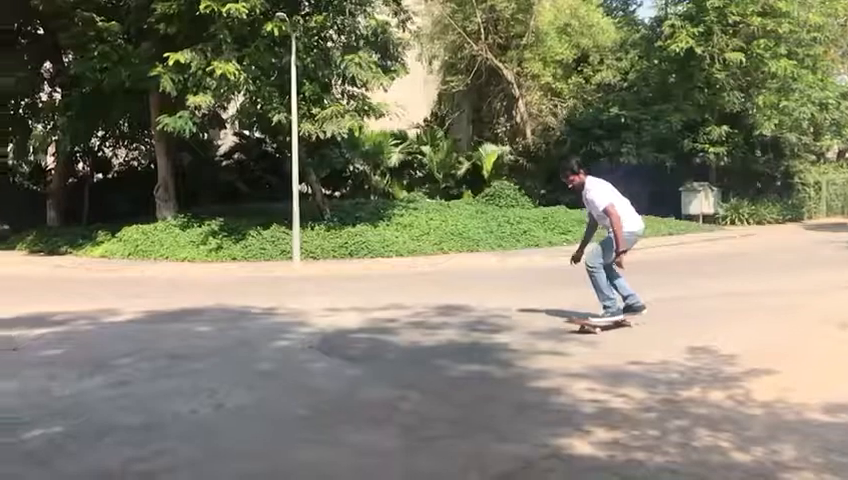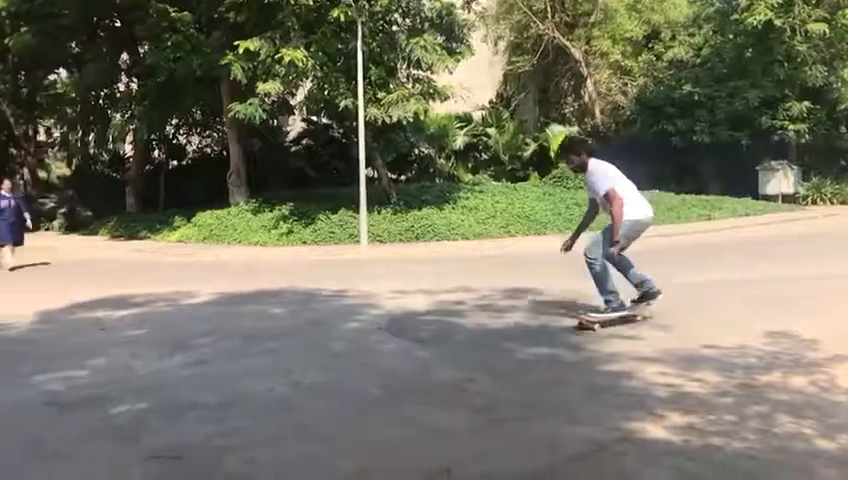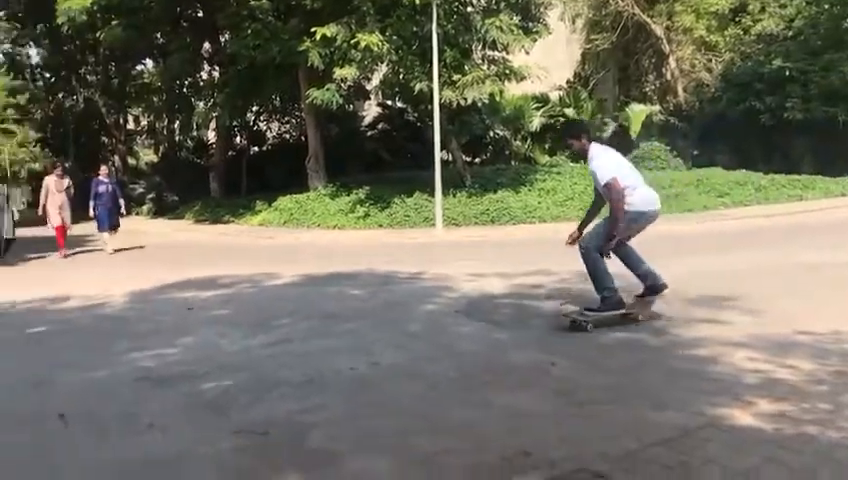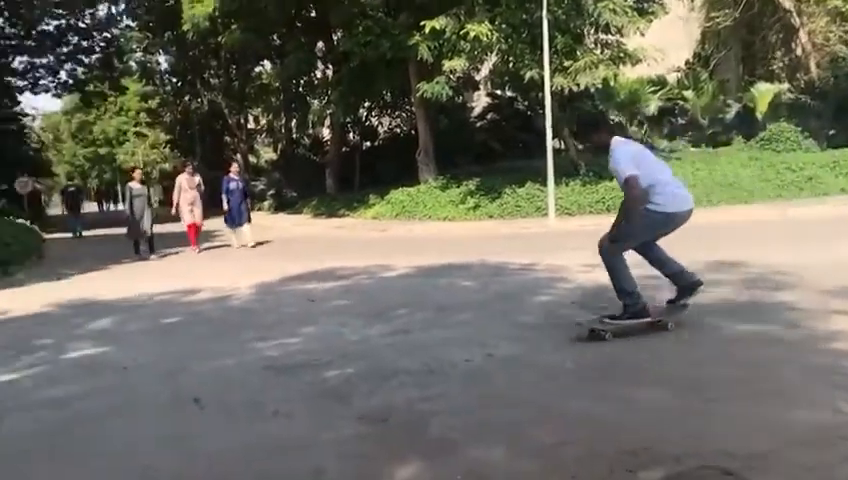
dt=0.3s
person 1, frame 1
left shoulder: (595, 190)
right shoulder: (587, 191)
left elbow: (615, 217)
right elbow: (592, 222)
left wrist: (620, 251)
right wrist: (581, 249)
left hip: (628, 227)
right hip: (629, 228)
left knee: (593, 263)
right knee: (603, 264)
left ankle: (612, 309)
right ankle: (633, 303)
person 1, frame 2
left shoulder: (596, 173)
right shoulder: (592, 174)
left elbow: (616, 203)
right elbow: (592, 210)
left wrist: (615, 241)
right wrist: (574, 237)
left hip: (633, 216)
right hip: (641, 215)
left knee: (592, 254)
right knee: (610, 253)
left ankle: (613, 304)
right ankle: (648, 288)
person 1, frame 3
left shoulder: (598, 160)
right shoulder: (600, 155)
left elbow: (617, 195)
right elbow: (600, 200)
left wrist: (612, 235)
right wrist: (580, 229)
left hip: (637, 208)
right hip: (649, 205)
left knee: (588, 245)
right knee: (615, 243)
left ankle: (611, 300)
right ankle: (653, 283)
person 1, frame 4
left shoulder: (618, 154)
right shoulder: (625, 147)
left elbow: (635, 195)
right elbow: (633, 194)
left wrist: (614, 237)
right wrist: (614, 232)
left hip: (666, 208)
right hip: (682, 204)
left knee: (609, 248)
right knee: (640, 240)
left ankle: (634, 307)
right ankle: (686, 282)
